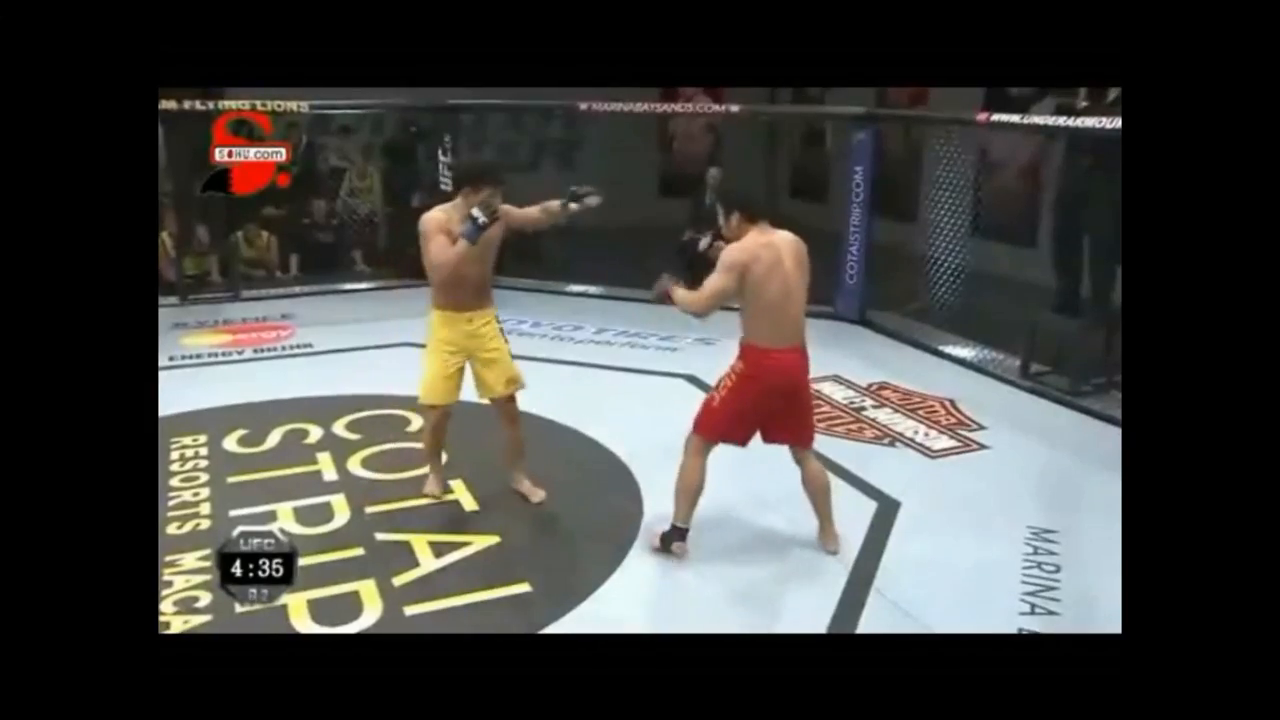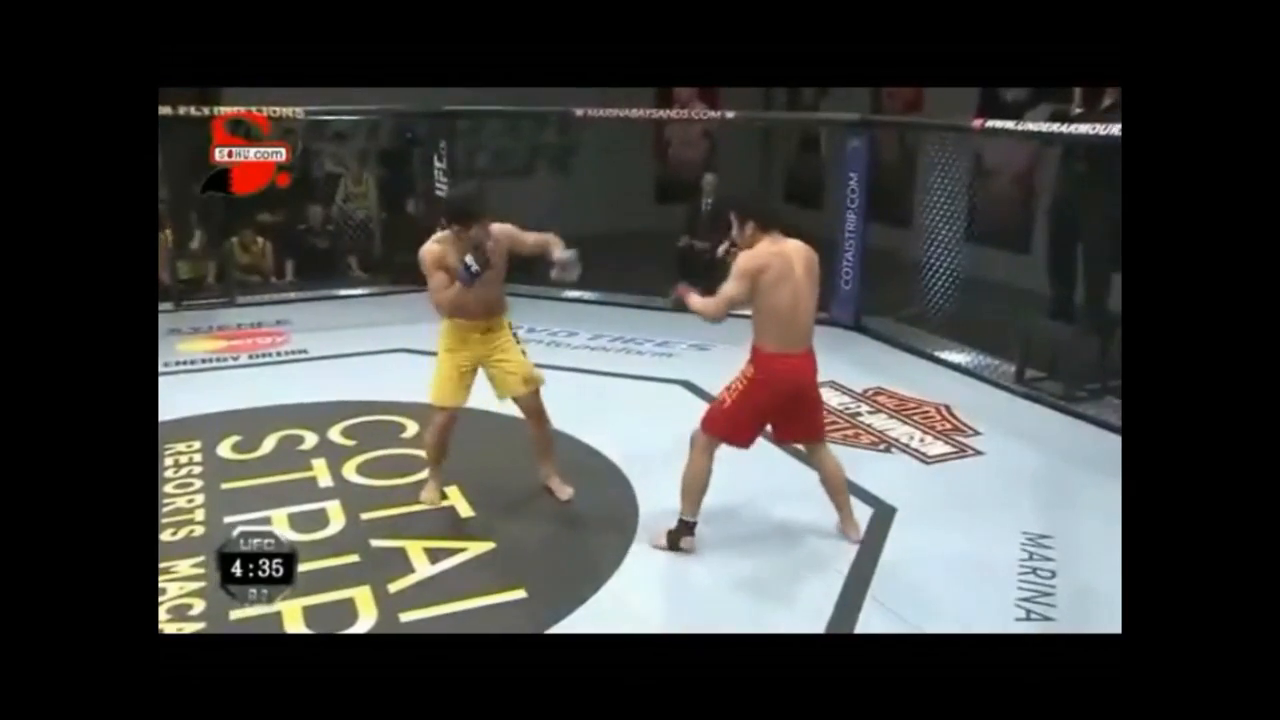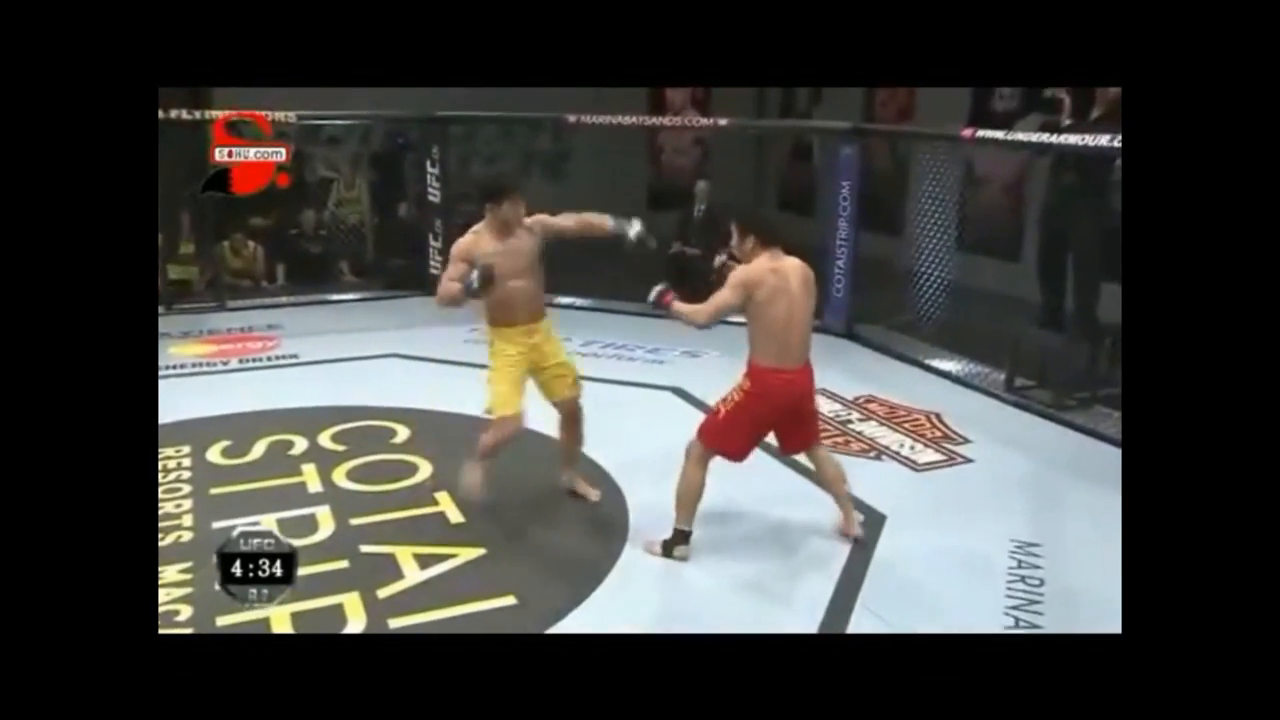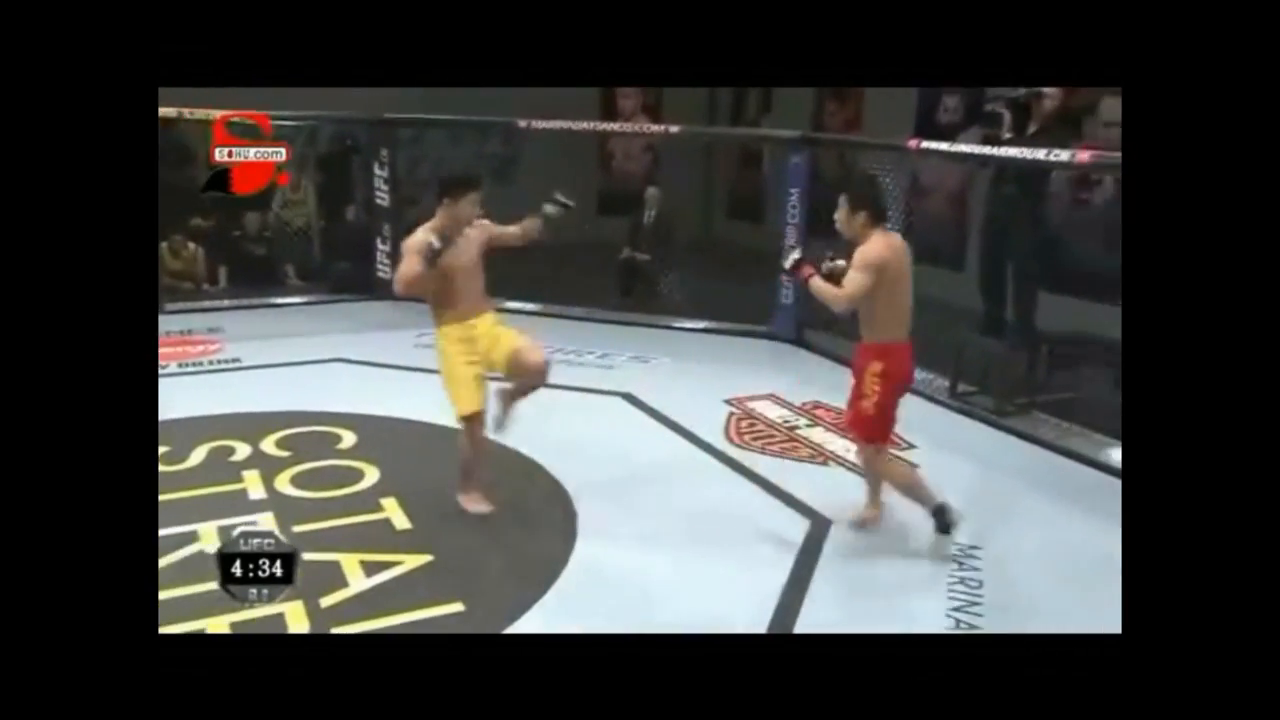
dt=0.5s
person 1, frame 1
left shoulder: (739, 252)
right shoulder: (796, 245)
left elbow: (700, 305)
left wrist: (672, 290)
left hip: (757, 366)
right hip: (795, 362)
left knee: (697, 445)
right knee: (803, 452)
left ankle: (677, 535)
right ankle: (828, 533)
person 1, frame 2
left shoulder: (753, 260)
right shoulder: (806, 253)
left elbow: (715, 310)
left wrist: (687, 295)
left hip: (767, 369)
right hip: (804, 366)
left knee: (703, 441)
right knee: (816, 447)
left ankle: (683, 532)
right ankle: (849, 523)
person 1, frame 3
left shoulder: (748, 274)
right shoulder: (803, 271)
left elbow: (703, 317)
left wrist: (669, 301)
left hip: (763, 383)
right hip: (800, 379)
left knee: (698, 452)
right knee: (814, 449)
left ankle: (679, 540)
right ankle: (851, 520)
person 1, frame 4
left shoulder: (874, 252)
right shoulder: (893, 243)
left elbow: (841, 302)
left wrist: (805, 272)
right wrist: (843, 271)
left hip: (883, 359)
right hip: (886, 351)
left knee: (871, 451)
right knee: (868, 440)
left ankle: (938, 509)
right ankle: (874, 504)
person 2, frame 1
left shoulder: (499, 216)
right shoulder: (434, 221)
left elbow: (540, 214)
right elbow: (442, 272)
left wrist: (569, 203)
right wrist: (471, 233)
left hip: (484, 322)
right hip: (446, 325)
left knee: (507, 406)
right knee: (437, 410)
left ankle: (519, 476)
right ankle: (435, 472)
person 2, frame 2
left shoulder: (502, 235)
right shoulder: (433, 252)
left elbow: (544, 241)
right elbow: (442, 305)
left wrist: (561, 257)
right wrist: (466, 278)
left hip: (499, 332)
right hip: (459, 337)
left knee: (533, 405)
right knee: (444, 416)
left ankle: (549, 473)
right ankle: (433, 479)
person 2, frame 3
left shoulder: (534, 227)
right shoulder: (468, 247)
left elbow: (579, 222)
right elbow: (444, 296)
left wrist: (624, 226)
right wrist: (468, 287)
left hip: (541, 333)
right hip: (507, 343)
left knee: (572, 409)
right knee: (508, 425)
left ankle: (569, 474)
right ankle: (477, 464)
person 2, frame 4
left shoulder: (480, 231)
right shoulder: (418, 242)
left elbow: (521, 234)
right elbow: (402, 288)
left wrist: (546, 214)
right wrist: (431, 256)
left hip: (490, 328)
right hip: (455, 338)
left knee: (537, 365)
right knee: (474, 421)
left ankle: (507, 400)
right ankle: (468, 489)
person 3, frame 1
right shoulder: (1090, 95)
right elbow: (1060, 117)
left wrist: (1084, 107)
right wrist: (1079, 103)
left hip: (1107, 178)
right hip: (1074, 170)
left knee: (1102, 244)
right knee: (1065, 238)
left ankle: (1100, 307)
right ankle: (1066, 301)
person 3, frame 2
right shoulder: (1088, 95)
left wrist: (1078, 112)
right wrist: (1072, 106)
left hip: (1101, 188)
right hip: (1069, 181)
left knee: (1096, 256)
right knee: (1060, 248)
left ankle: (1095, 319)
right ankle: (1061, 310)
person 3, frame 3
left shoulder: (1116, 122)
right shoulder: (1076, 104)
left wrist: (1068, 123)
left hip: (1090, 204)
right hip: (1057, 195)
left knee: (1085, 269)
right knee: (1049, 263)
left ankle: (1084, 332)
right ankle: (1050, 323)
person 3, frame 4
left shoulder: (1058, 135)
right shoulder: (1013, 118)
left elbow: (1035, 162)
left wrist: (1007, 137)
left hip: (1028, 216)
right hip: (997, 208)
left knee: (1024, 282)
right knee: (990, 275)
left ankle: (1023, 340)
right ankle: (991, 333)
